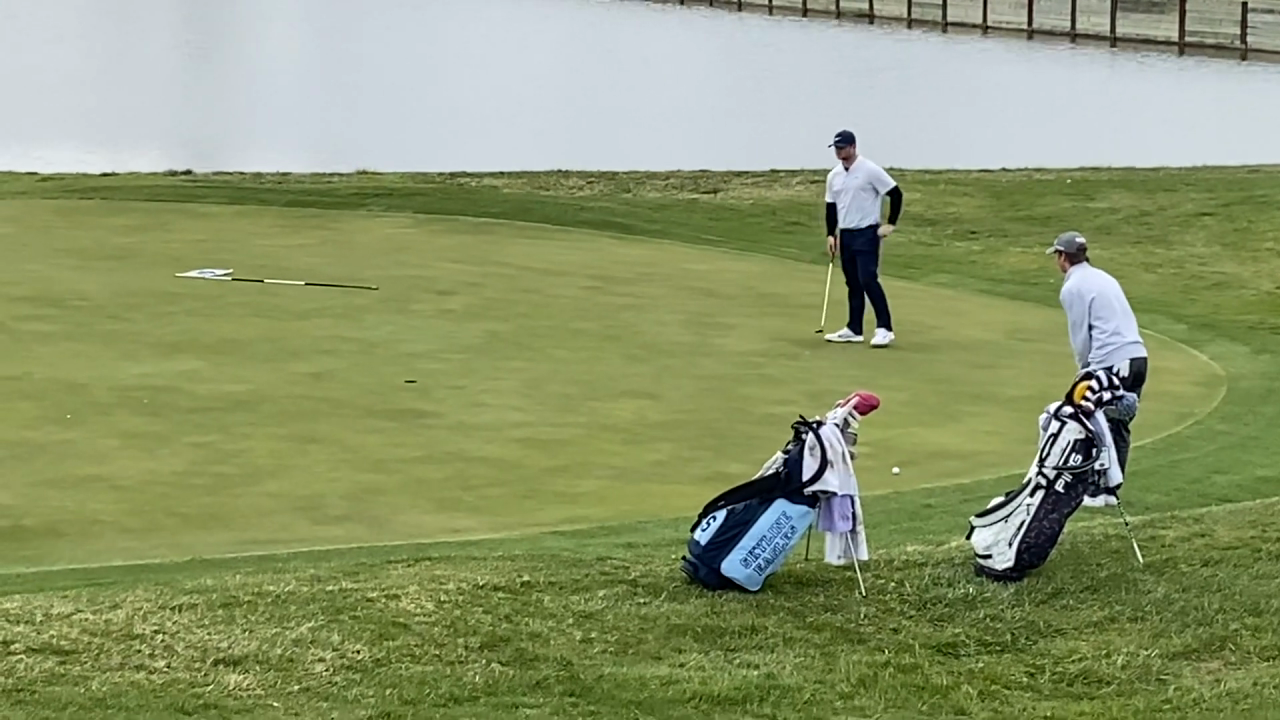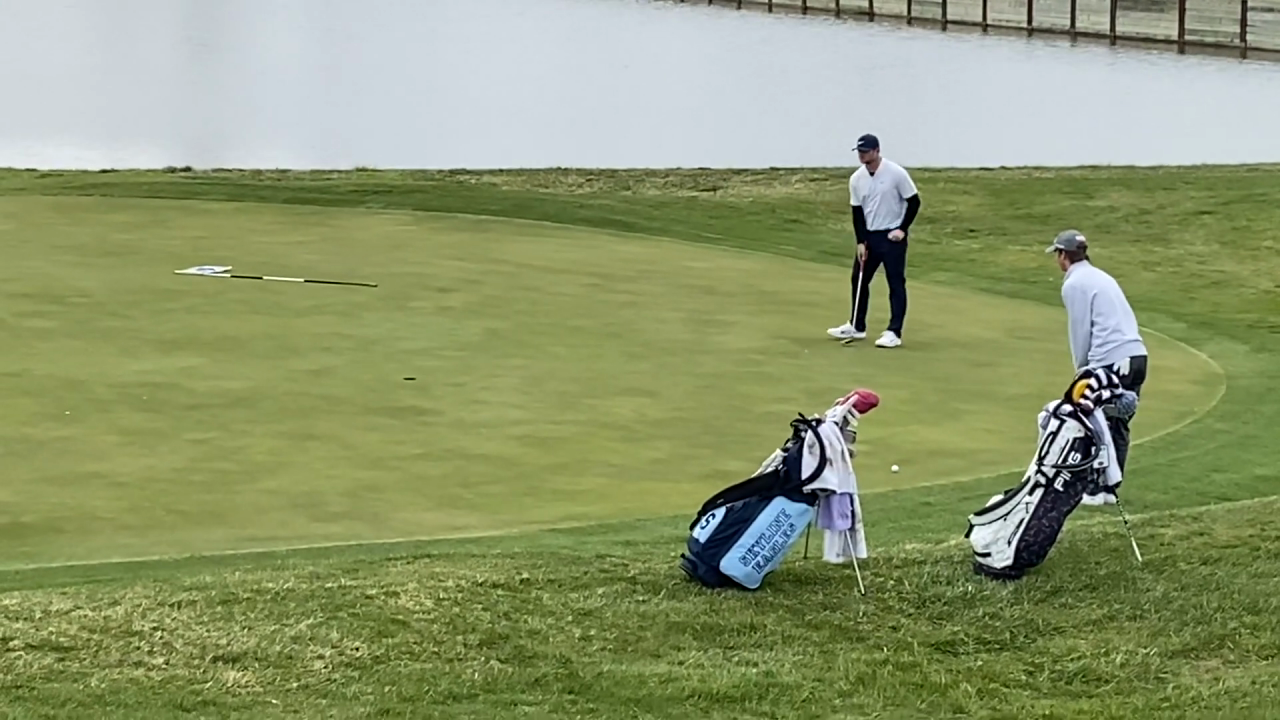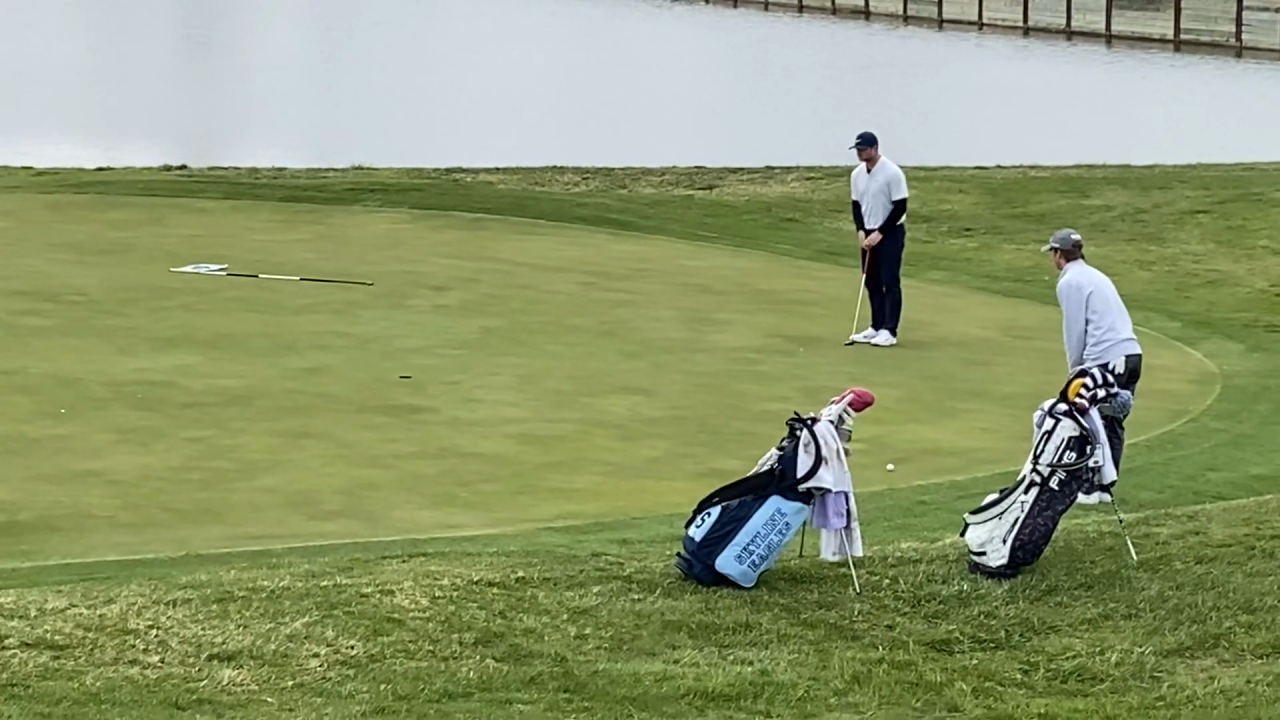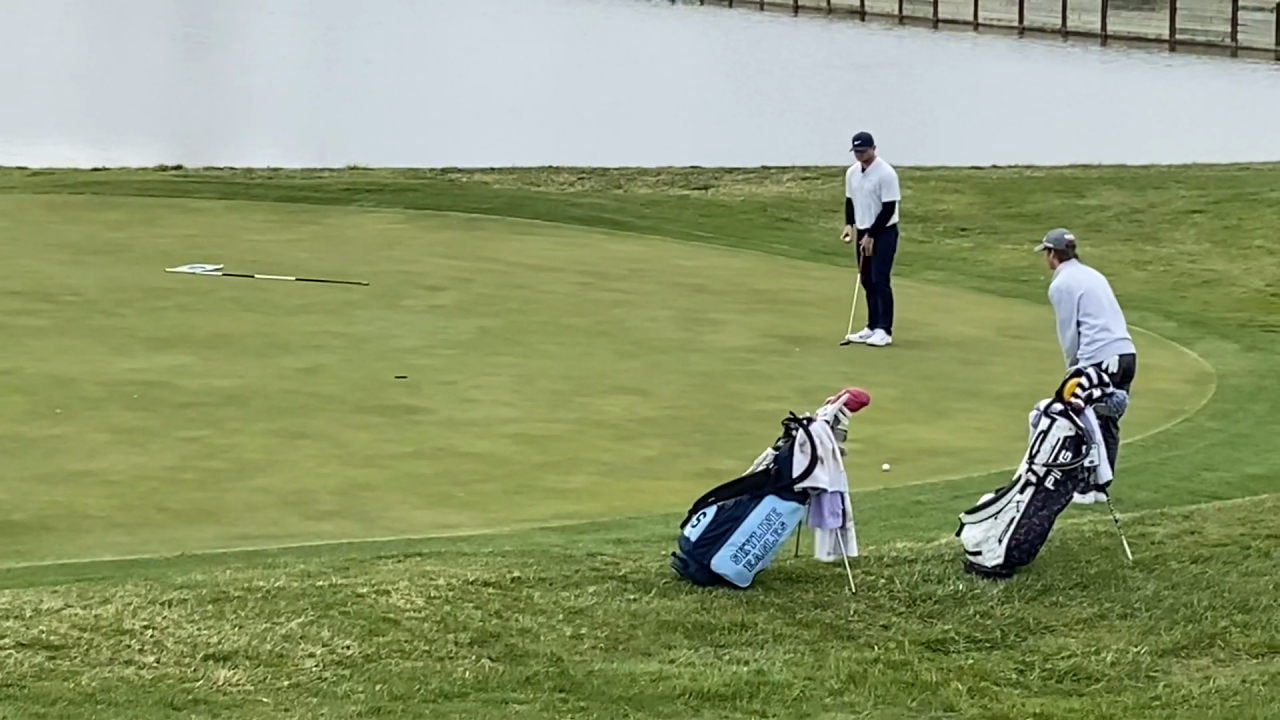
dt=0.5s
person 1, frame 1
left shoulder: (1072, 288)
right shoulder: (1104, 278)
left elbow: (1080, 336)
left wrist: (1085, 369)
right wrist: (1091, 367)
left hip: (1110, 362)
right hip: (1137, 357)
right knee: (1119, 427)
left ankle: (1095, 492)
right ankle: (1110, 489)
person 1, frame 2
left shoulder: (1074, 284)
right shoulder: (1100, 276)
left elbow: (1080, 333)
left wrist: (1081, 369)
right wrist: (1089, 366)
left hip: (1110, 361)
right hip: (1137, 355)
right knee: (1119, 425)
left ankle: (1094, 490)
right ankle: (1109, 488)
person 1, frame 3
left shoulder: (1069, 282)
right shoulder: (1096, 276)
left elbow: (1075, 330)
left wrist: (1074, 368)
right wrist: (1082, 365)
left hip: (1105, 360)
right hip: (1131, 354)
right knee: (1114, 425)
left ankle: (1089, 490)
right ankle: (1104, 488)
person 1, frame 4
left shoulder: (1061, 284)
right shoulder: (1092, 274)
left elbow: (1069, 332)
left wrist: (1072, 365)
right wrist: (1079, 363)
left hip: (1099, 359)
right hip: (1125, 353)
right knee: (1108, 424)
person 2, frame 1
left shoulder: (871, 170)
right shoulder: (833, 176)
left elbow: (896, 194)
right elbow: (831, 207)
left wrist: (890, 223)
right wrist: (831, 234)
left hip: (867, 234)
right hip: (846, 235)
left knee: (868, 280)
right knee: (853, 283)
left ankle: (884, 328)
right ankle: (854, 329)
person 2, frame 2
left shoulder: (896, 173)
right shoulder: (856, 178)
left elbow: (914, 202)
right elbow: (857, 212)
left wrist: (903, 229)
right wrist: (860, 242)
left hip: (892, 236)
right hip: (870, 236)
left knee: (895, 284)
right knee: (859, 280)
left ankle: (894, 332)
right ankle: (856, 326)
person 2, frame 3
left shoulder: (892, 172)
right shoulder: (857, 174)
left elbow: (900, 207)
left wrist: (880, 232)
right wrist: (860, 230)
left hip: (890, 234)
right hip: (869, 235)
left knee: (890, 283)
right knee: (872, 283)
left ankle: (889, 331)
right ankle: (877, 327)
person 2, frame 4
left shoulder: (886, 173)
right shoulder: (852, 172)
left elbow: (889, 209)
left wrist: (871, 235)
right wrist: (849, 225)
left hip: (883, 234)
right hip: (863, 234)
left knee: (880, 282)
right knee: (868, 282)
left ankle: (885, 330)
right ankle: (873, 326)
